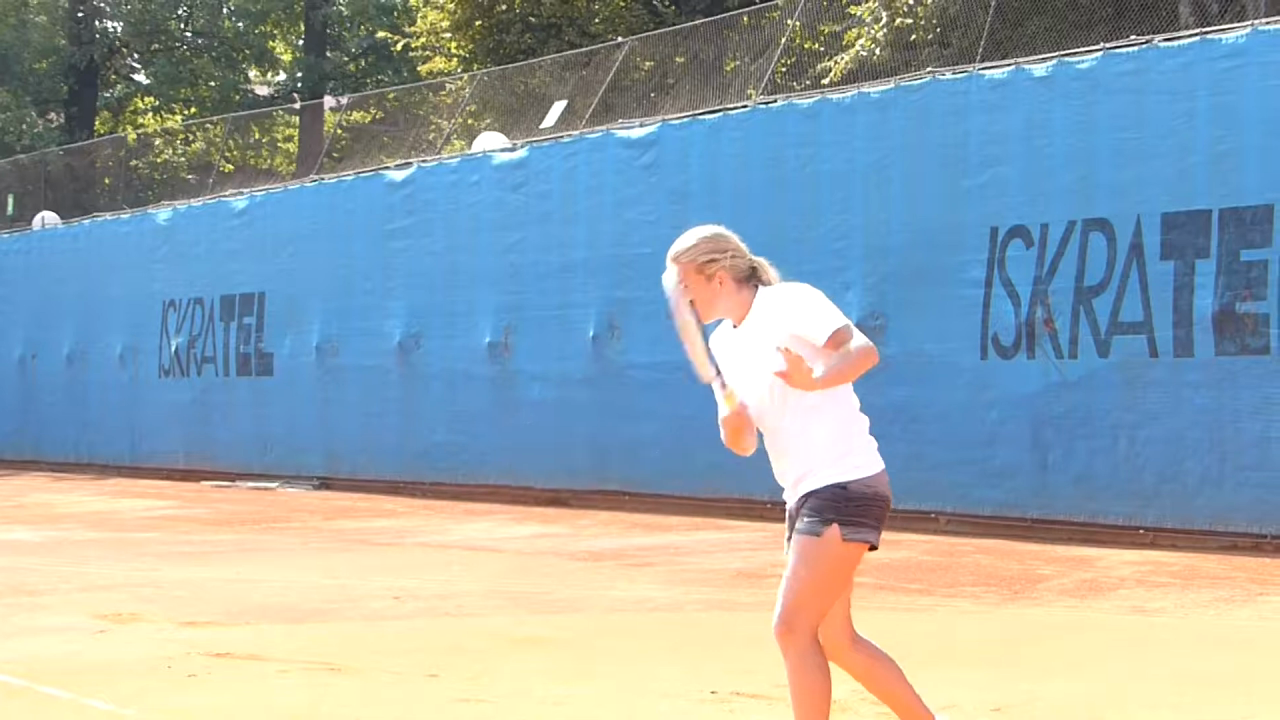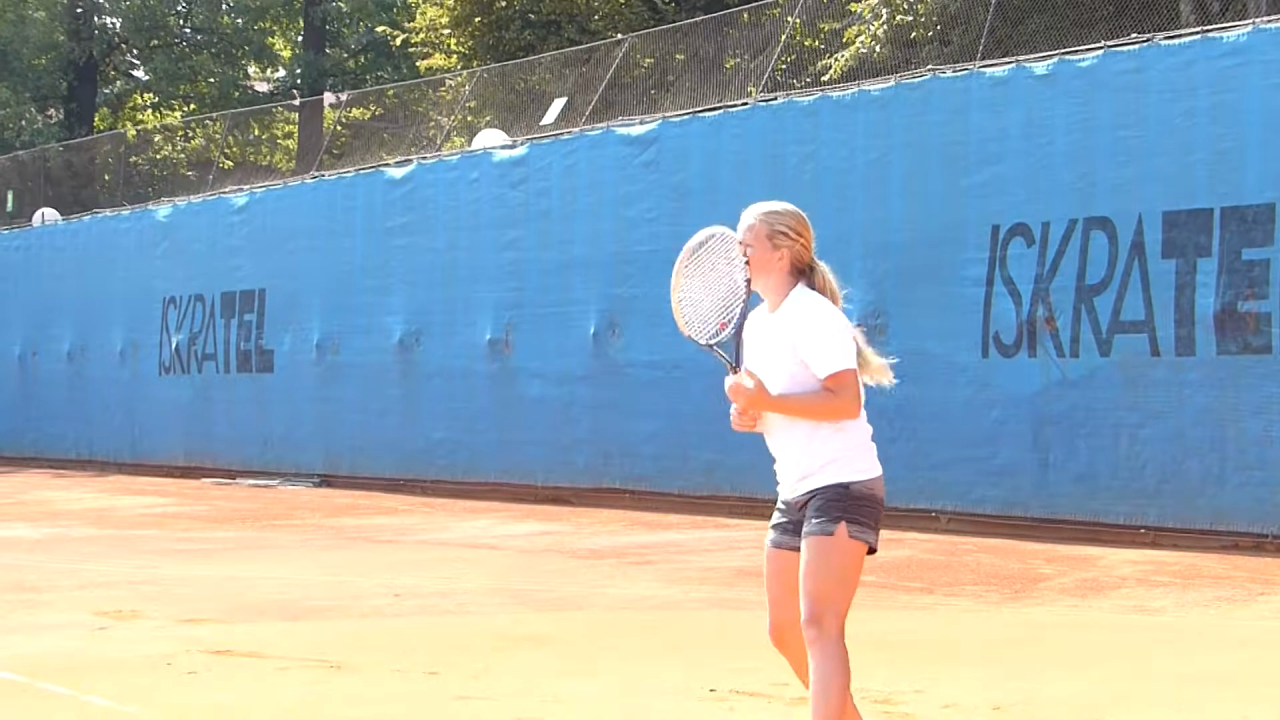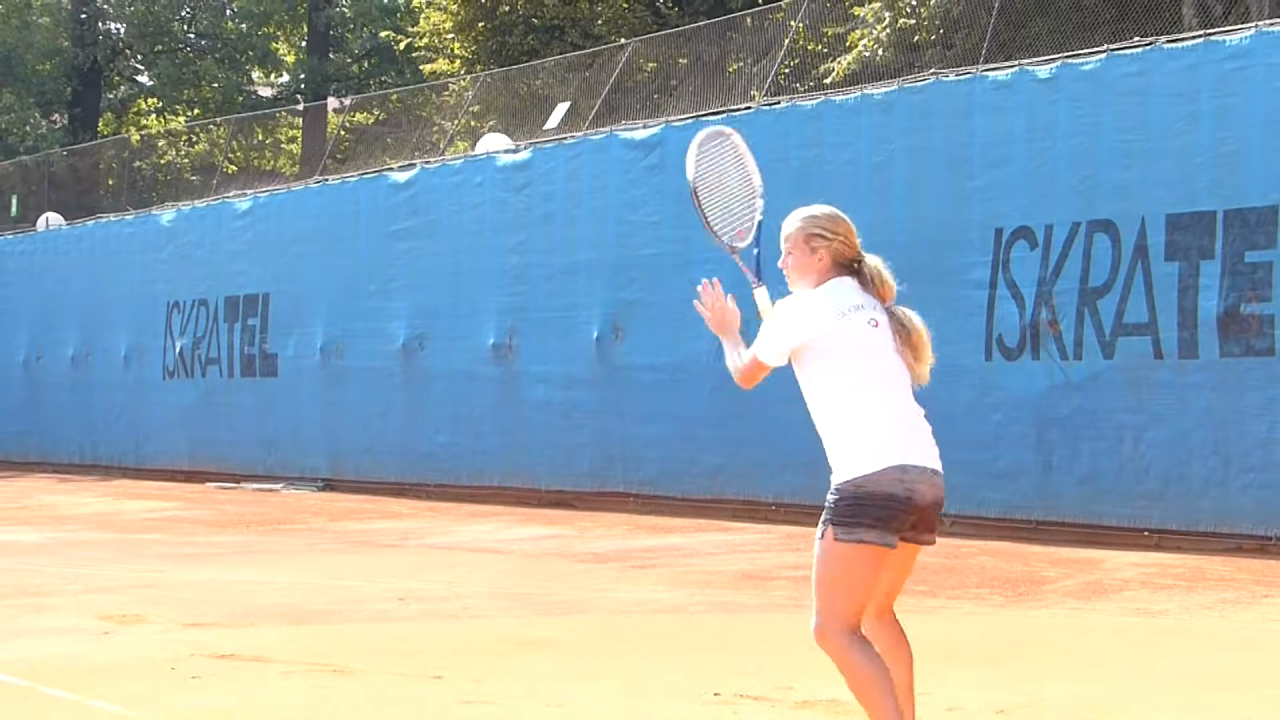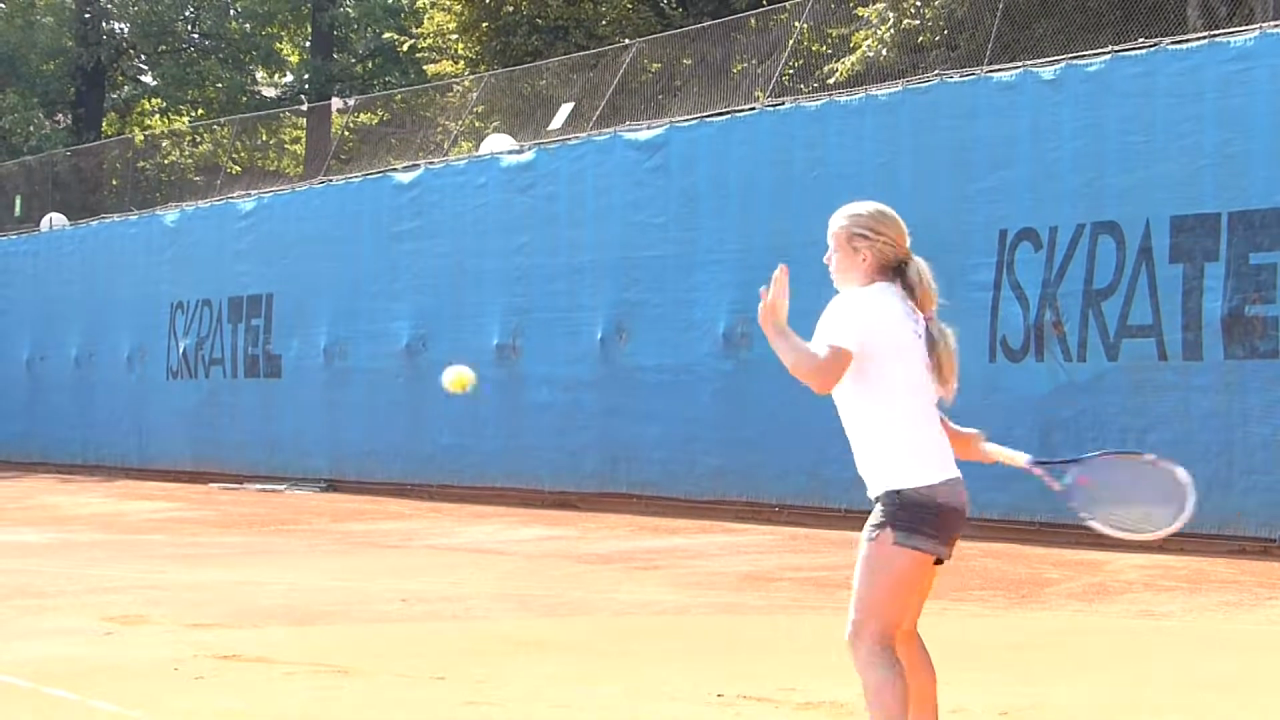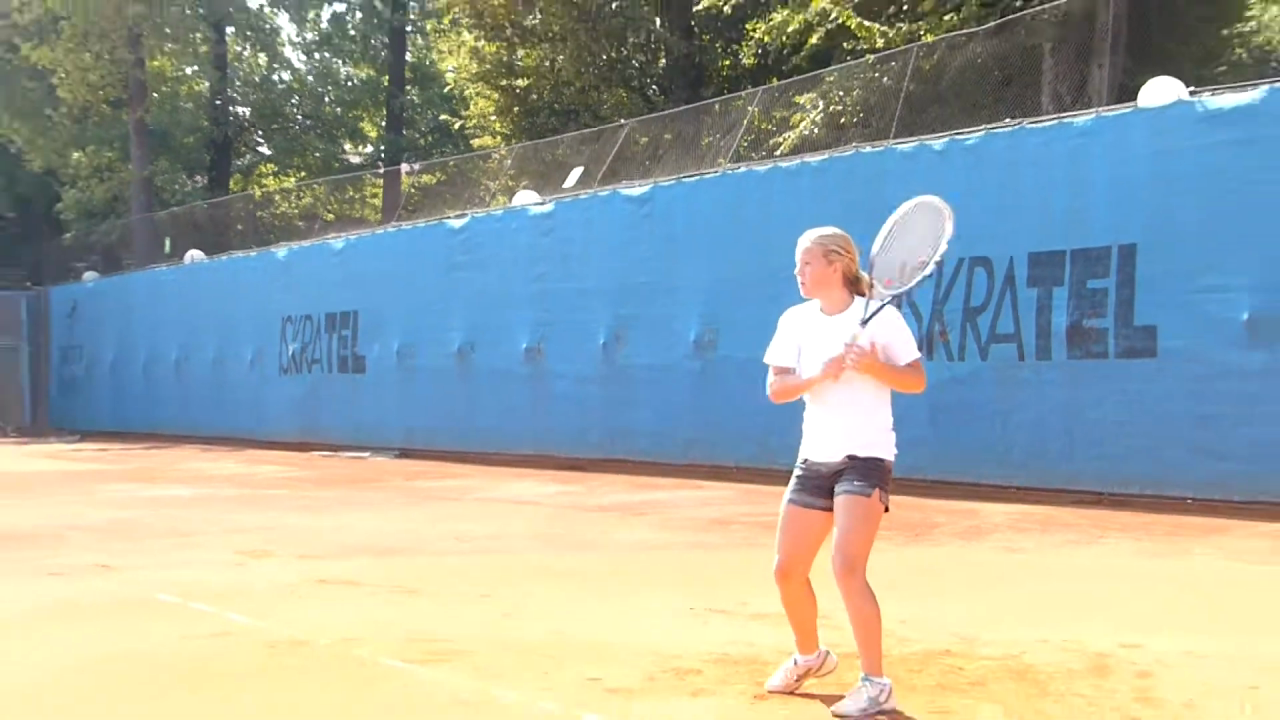
dt=0.7s
person 1, frame 1
left shoulder: (792, 301)
right shoulder: (720, 345)
left elbow: (864, 351)
right elbow: (744, 441)
left wrist: (815, 380)
right wrist: (729, 423)
left hip: (846, 488)
right hip: (808, 498)
left knee: (792, 628)
right knee: (837, 642)
person 1, frame 2
left shoulder: (816, 317)
right shoulder: (757, 322)
left elbow: (847, 403)
left wrist: (767, 404)
right wrist: (746, 412)
left hip: (846, 491)
right hip: (798, 496)
left knee: (817, 627)
right knee: (787, 633)
person 1, frame 3
left shoulder: (796, 311)
right shoulder: (875, 308)
left elbow: (747, 374)
left wrist: (727, 332)
left hip: (870, 482)
right hip: (923, 479)
left knee: (835, 631)
right knee: (875, 614)
person 1, frame 4
left shoulder: (853, 306)
right shoulder: (911, 318)
left elbow: (821, 377)
left wrist: (776, 332)
right wrist: (964, 442)
left hip: (908, 497)
right hip: (915, 493)
left knee: (865, 638)
right knee: (894, 631)
person 1, frame 5
left shoulder: (884, 318)
right shoulder: (794, 321)
left elbow: (916, 380)
right elbow: (776, 389)
left wrist: (873, 366)
right wrist: (820, 374)
left hip: (867, 459)
right hip: (815, 461)
left knee: (847, 568)
right knee: (786, 569)
right ankle: (809, 656)
